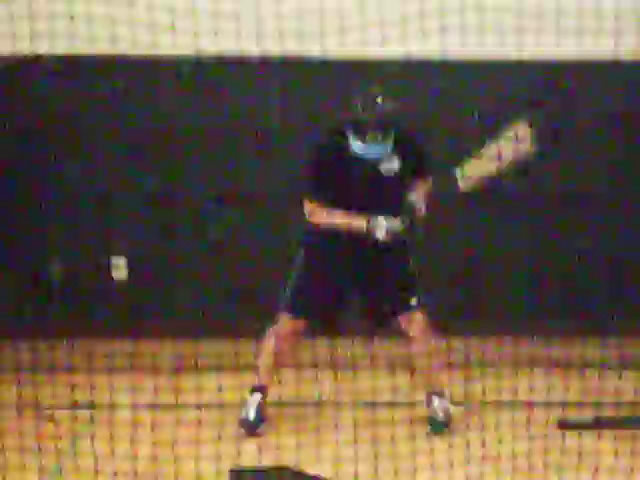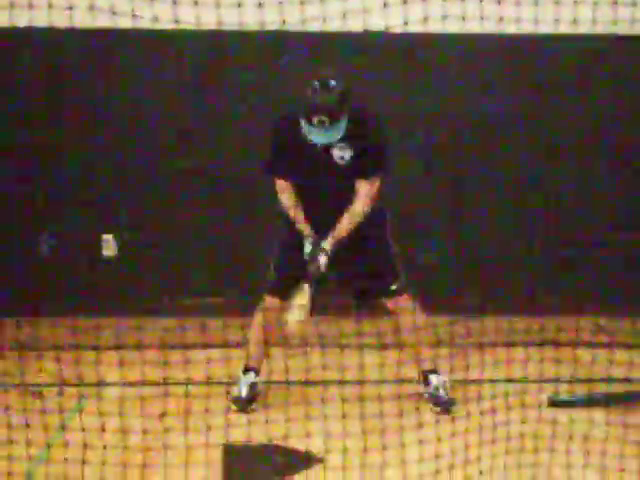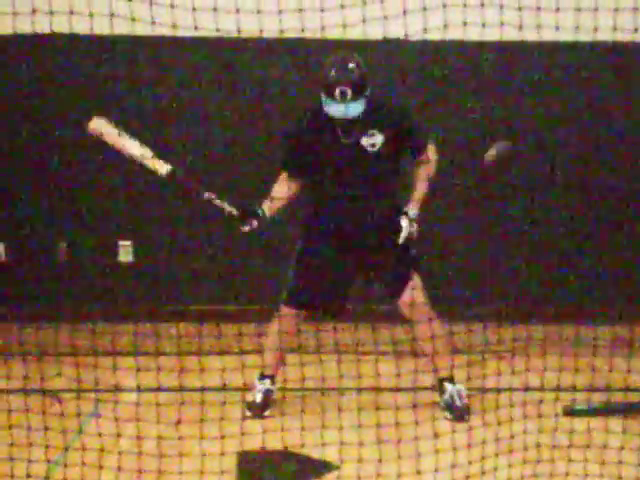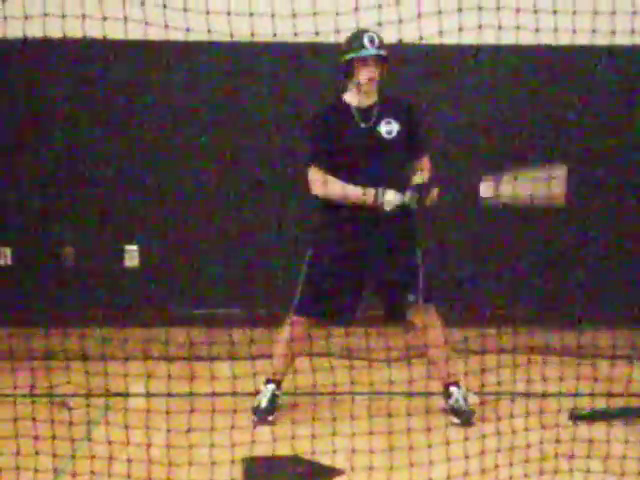
dt=0.7s
person 1, frame 1
left shoulder: (405, 145)
right shoulder: (328, 150)
left elbow: (421, 179)
right elbow: (314, 212)
left wrist: (417, 199)
right wrist: (366, 224)
left hip: (384, 248)
right hip: (329, 248)
left knee: (415, 320)
right knee: (289, 321)
left ankle: (436, 399)
right ankle: (257, 397)
person 1, frame 2
left shoulder: (367, 128)
right shoulder: (286, 130)
left elbow: (366, 196)
right elbow: (284, 188)
left wrist: (331, 243)
right wrist: (308, 236)
left hip: (360, 227)
right hip: (305, 226)
left knee: (400, 300)
right knee: (272, 302)
left ankle: (430, 377)
right ankle: (250, 377)
person 1, frame 3
left shoulder: (391, 117)
right shoulder: (308, 127)
left elbow: (427, 157)
right elbow: (291, 178)
left wrist: (412, 209)
right wrist: (264, 211)
left hip: (385, 229)
right hip: (327, 233)
left knee: (415, 302)
right knee: (291, 309)
left ankle: (447, 384)
right ankle: (266, 384)
person 1, frame 4
left shoulder: (402, 112)
right shoulder: (328, 118)
left elbow: (421, 164)
right elbow: (317, 182)
left wrist: (418, 186)
right wrist: (373, 196)
left hip: (394, 232)
right hip: (340, 234)
left knee: (422, 309)
right knee: (302, 314)
left ankle: (452, 389)
right ankle: (273, 387)
